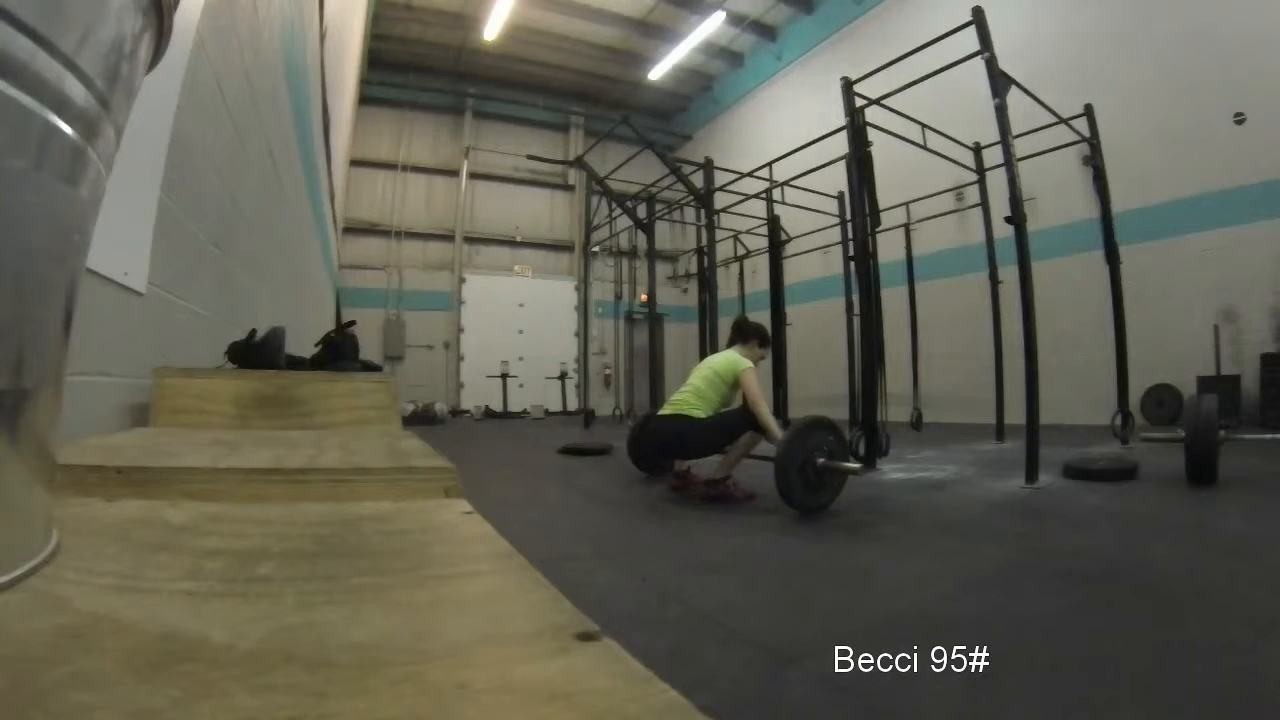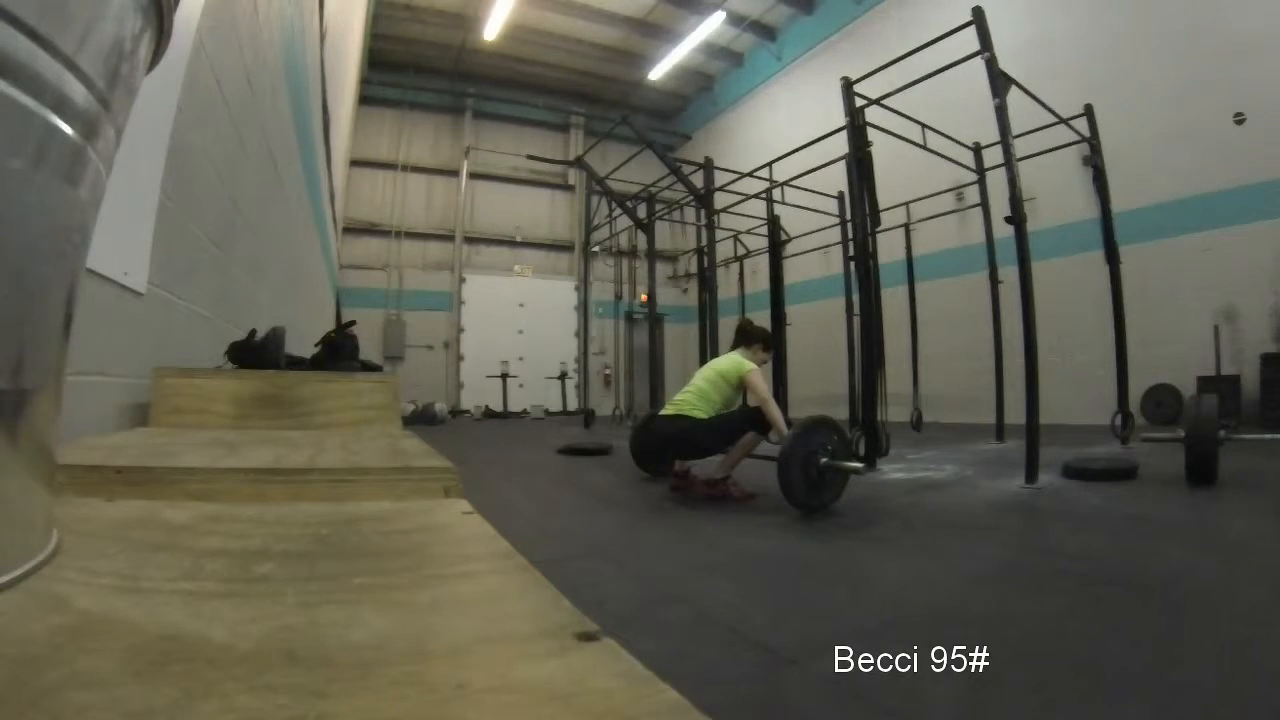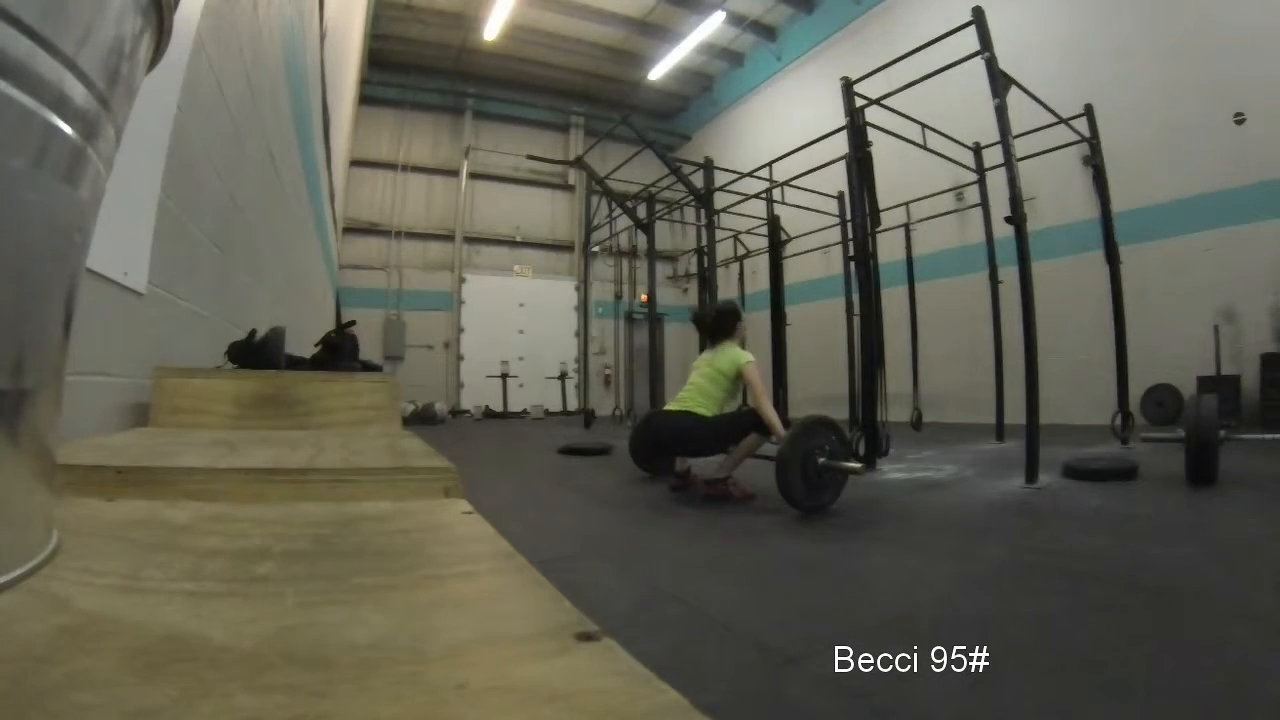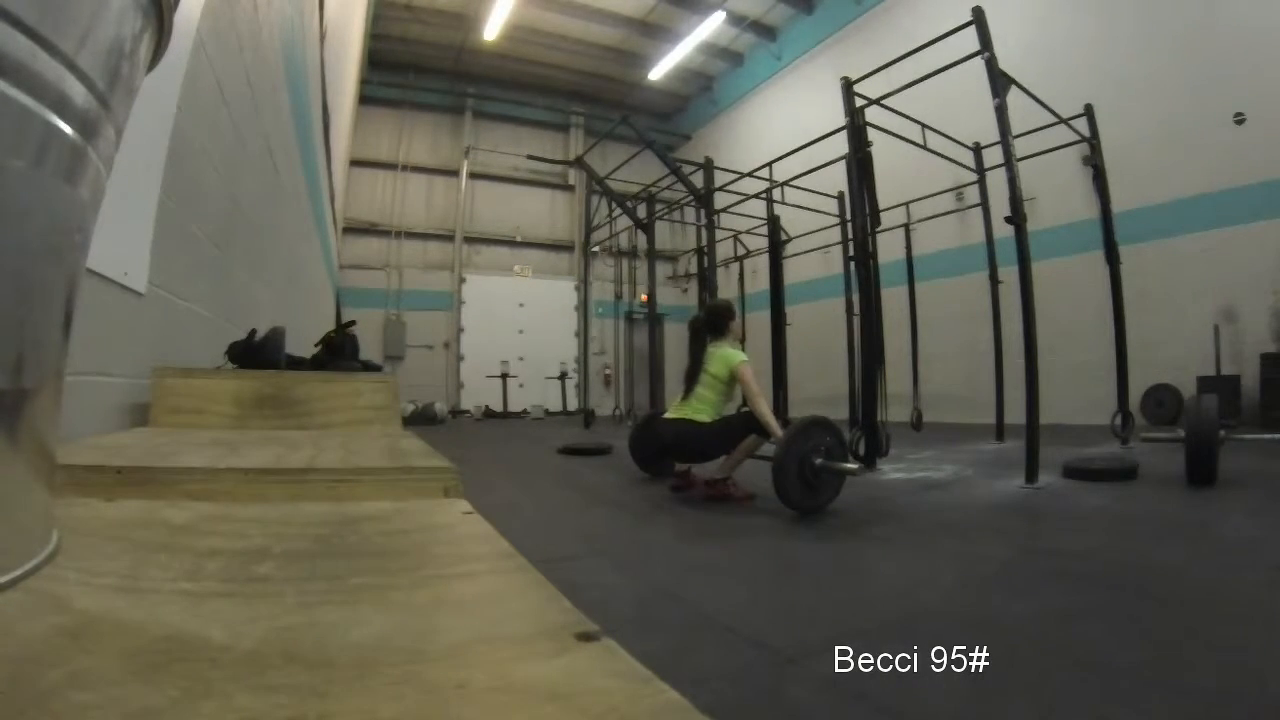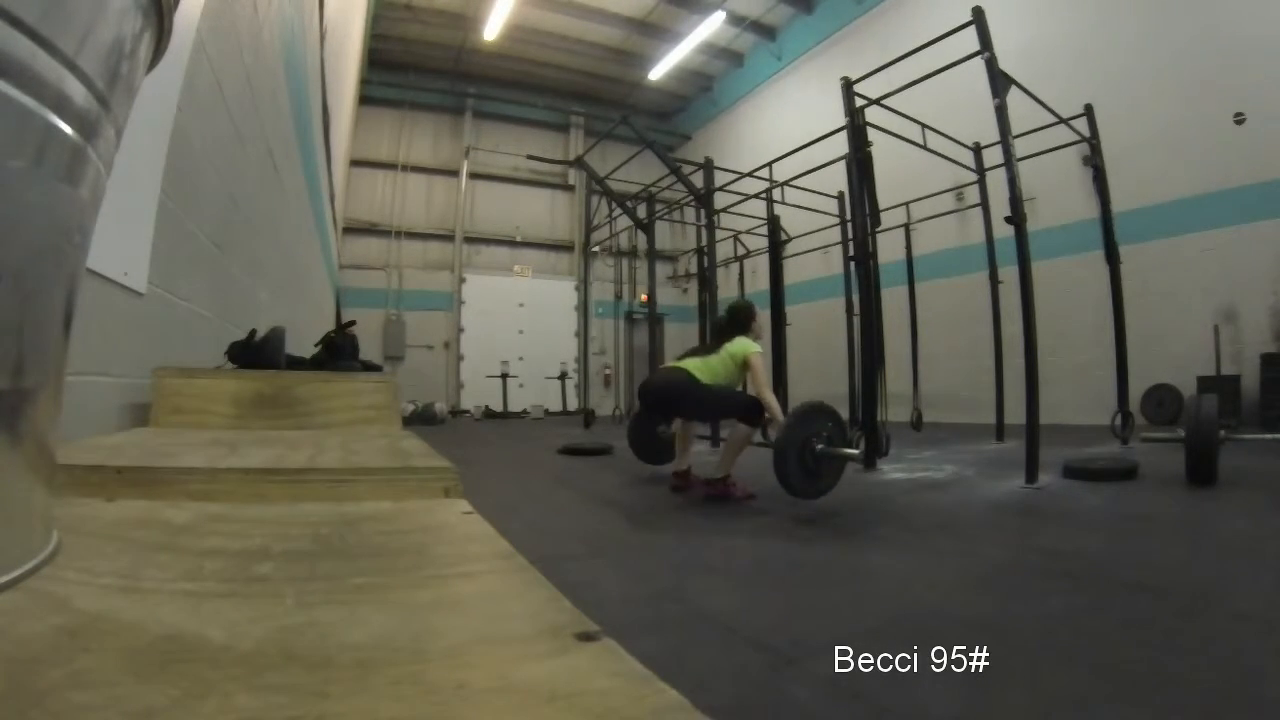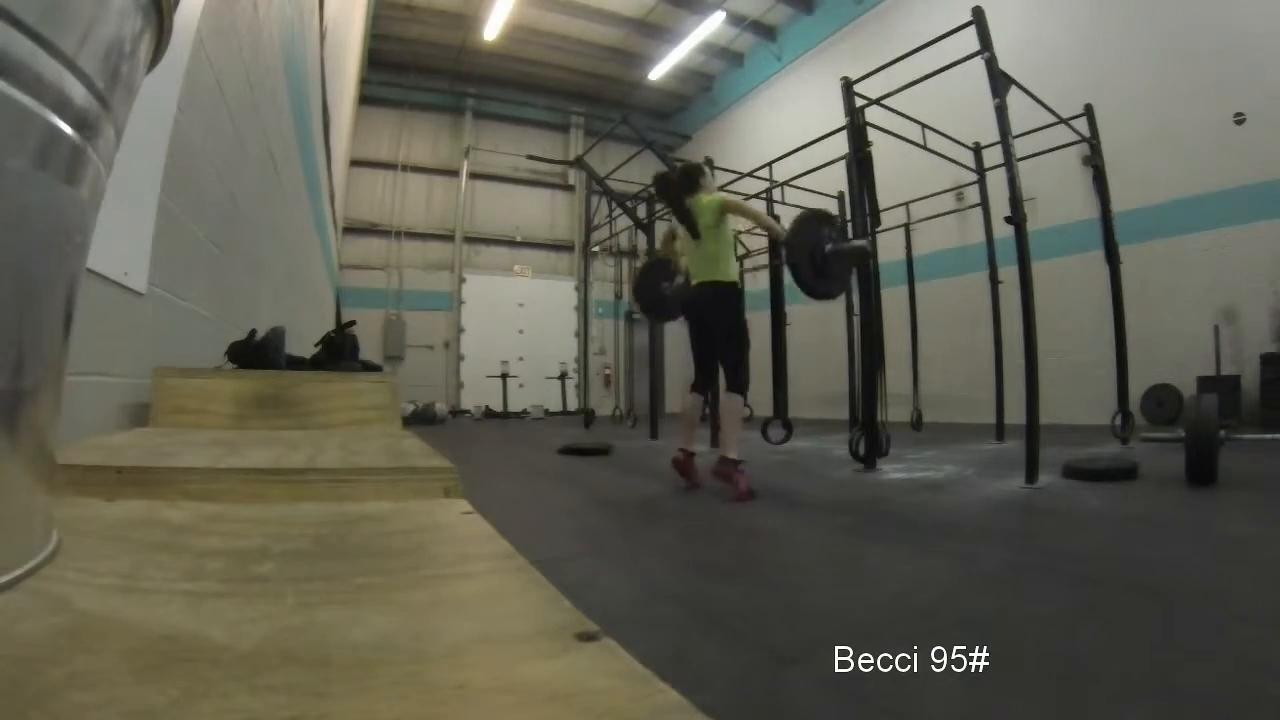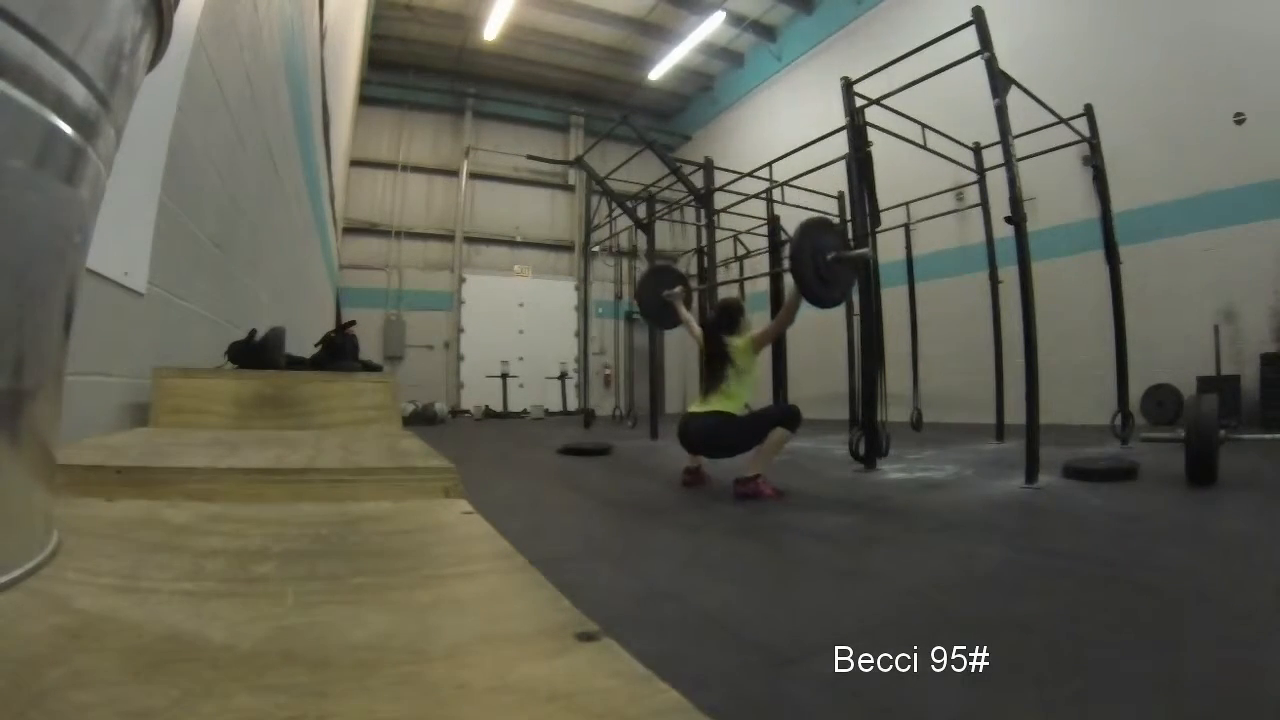
dt=0.7s
person 1, frame 1
left shoulder: (715, 358)
right shoulder: (741, 363)
right elbow: (758, 404)
left hip: (658, 432)
right hip: (682, 433)
right knee: (756, 418)
left ankle: (681, 473)
right ankle: (717, 481)
person 1, frame 2
left shoulder: (719, 361)
right shoulder: (745, 366)
right elbow: (766, 401)
left hip: (661, 430)
right hip: (684, 433)
right knee: (761, 417)
left ankle: (681, 473)
right ankle: (717, 481)
person 1, frame 3
left shoulder: (707, 354)
right shoulder: (741, 357)
right elbow: (762, 402)
left hip: (663, 427)
right hip: (689, 431)
right knee: (761, 420)
left ankle: (682, 473)
right ankle: (718, 480)
person 1, frame 4
left shoulder: (702, 353)
right shoulder: (733, 357)
right elbow: (757, 402)
left hip: (667, 432)
right hip: (692, 438)
right knee: (760, 422)
left ankle: (682, 473)
right ankle: (718, 481)
person 1, frame 5
left shoulder: (723, 344)
right shoulder: (749, 347)
right elbow: (764, 392)
left hip: (652, 390)
right hip: (678, 388)
left knee: (690, 404)
right knee: (751, 408)
left ankle: (681, 473)
right ankle: (719, 481)
person 1, frame 6
left shoulder: (681, 212)
right shoulder: (713, 202)
left elbow: (668, 245)
right elbow: (755, 214)
right wrist: (787, 237)
left hip: (697, 299)
right hip: (720, 298)
left knee: (703, 379)
right knee: (736, 379)
left ankle: (684, 453)
right ankle: (730, 462)
person 1, frame 7
left shoulder: (710, 343)
right shoulder: (746, 346)
left elbow: (690, 322)
right elbow: (782, 321)
left wrist: (677, 301)
left hip: (688, 432)
right hip: (717, 433)
right knee: (789, 415)
left ankle: (692, 470)
right ankle: (751, 480)
